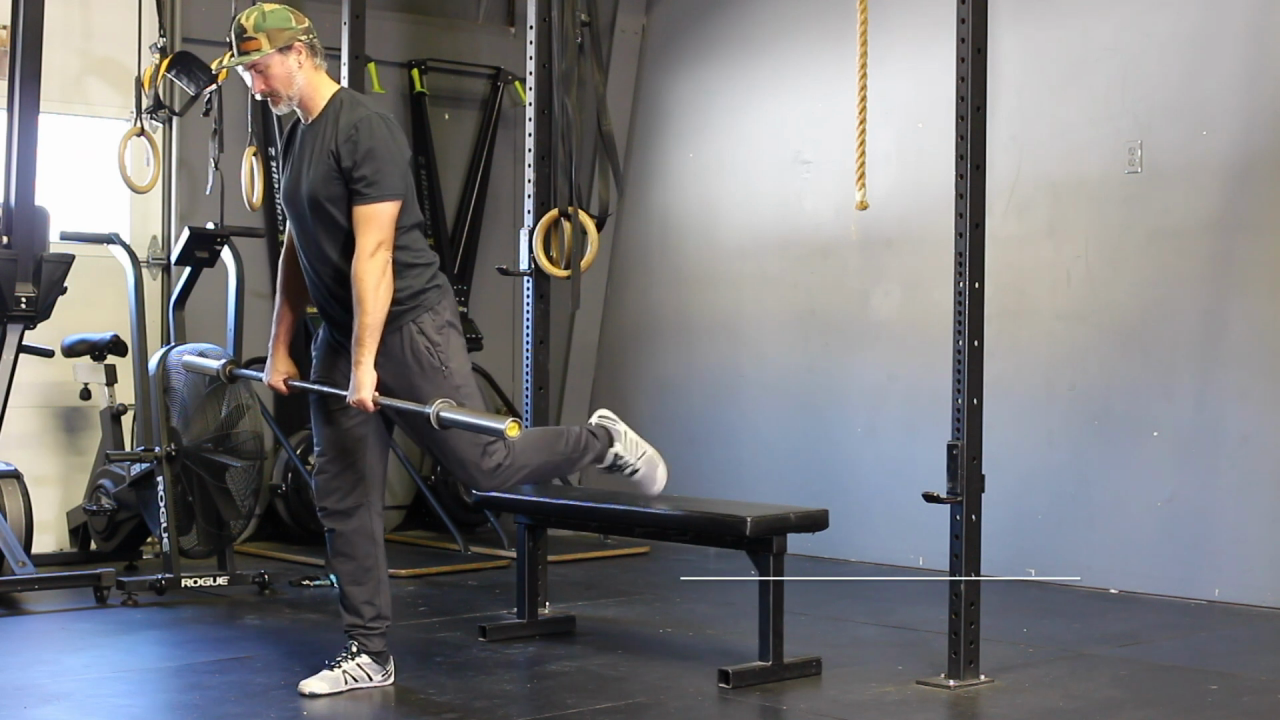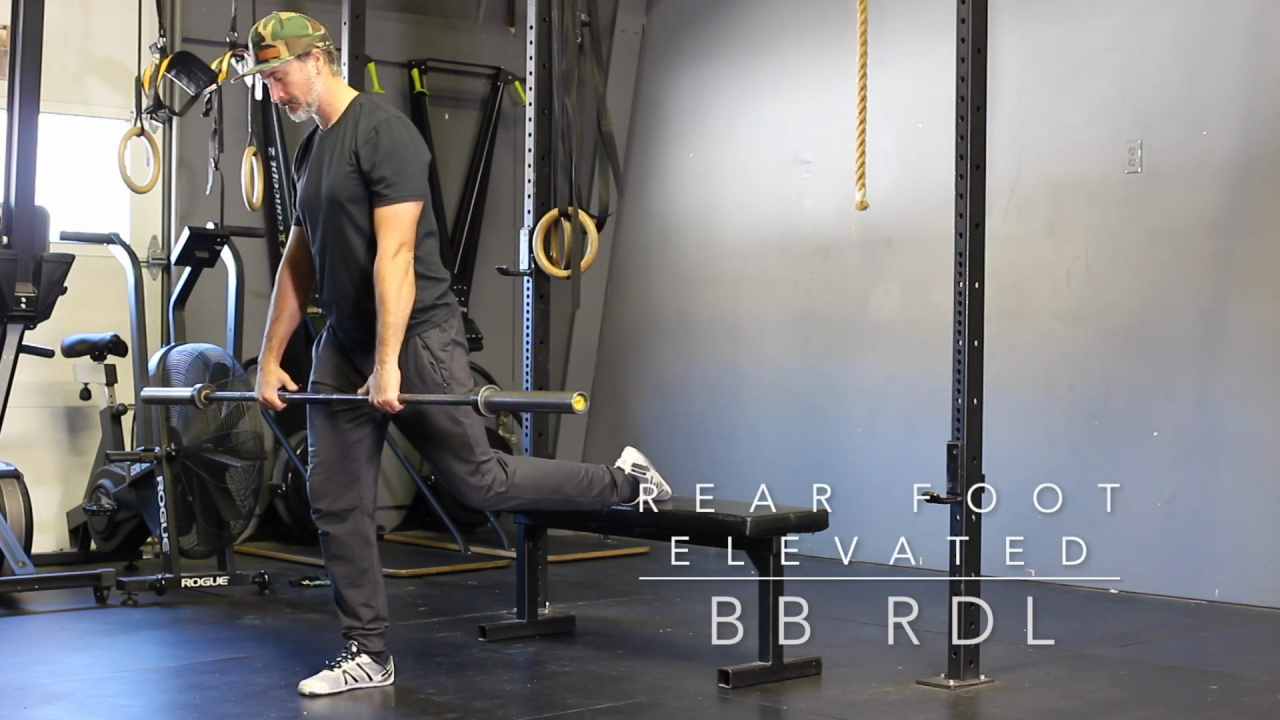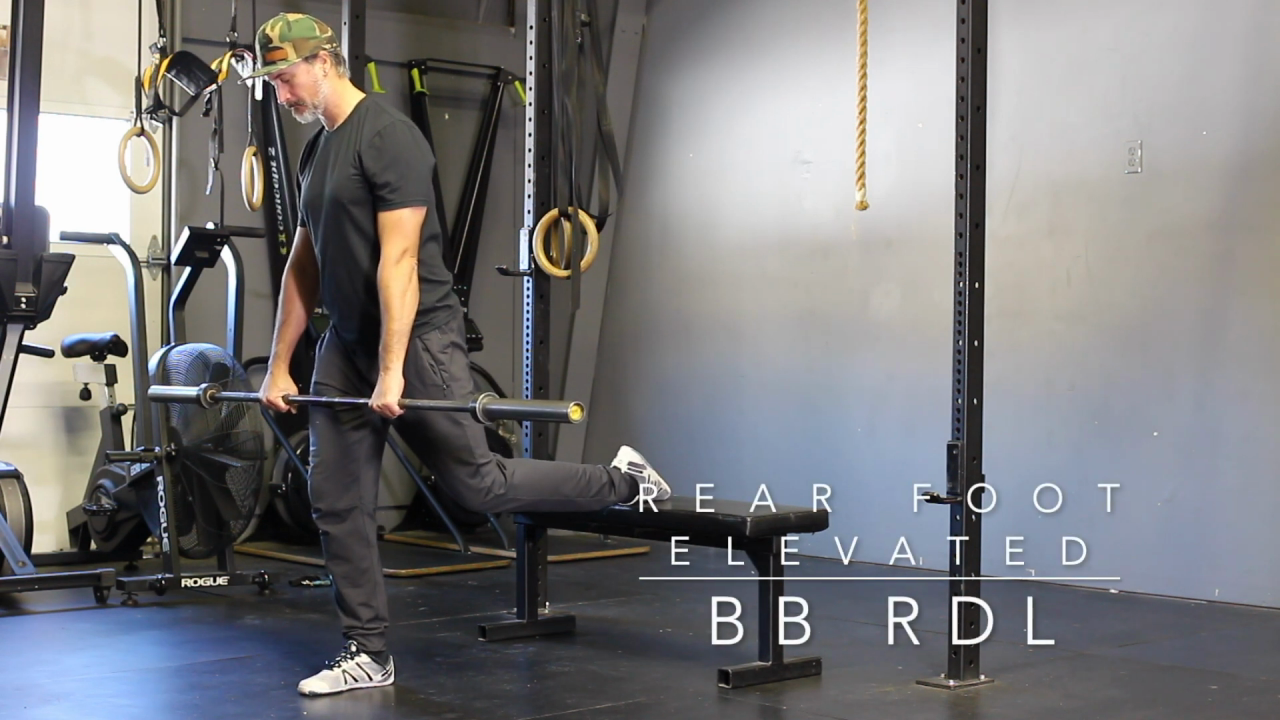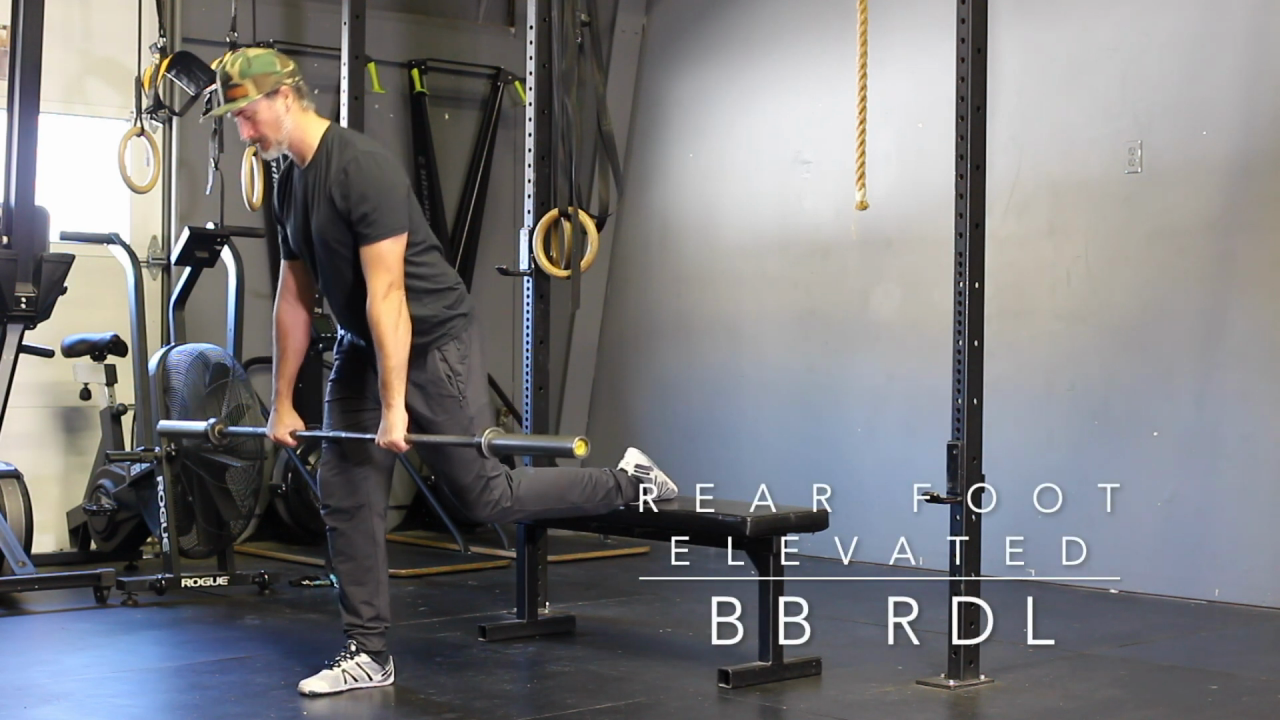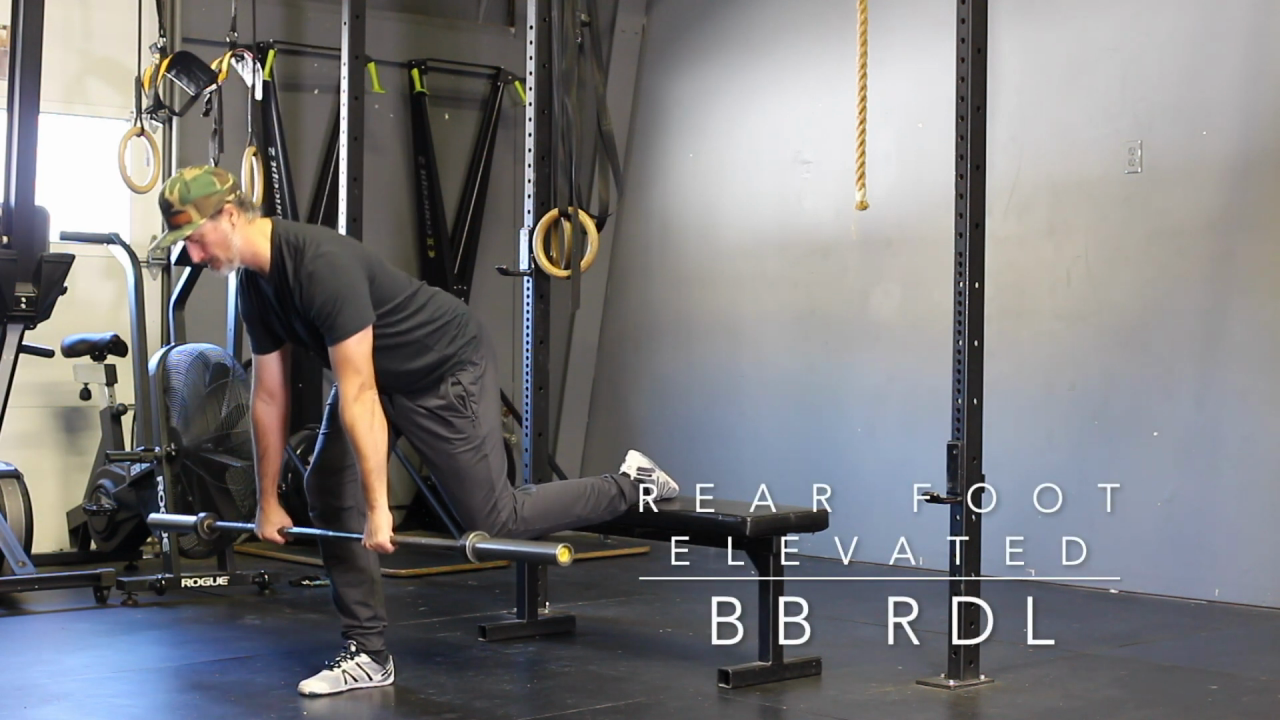
dt=1s
person 1, frame 1
left shoulder: (364, 129)
right shoulder: (297, 139)
left elbow: (373, 255)
right elbow: (297, 253)
left wrist: (365, 366)
right wrist: (279, 348)
left hip: (410, 323)
right hip: (339, 332)
left knee: (482, 462)
right knee: (341, 499)
left ankle: (603, 442)
right ankle: (368, 652)
person 1, frame 2
left shoulder: (384, 133)
right shoulder: (311, 150)
left elbow: (395, 256)
right elbow: (297, 265)
left wrist: (388, 365)
right wrist: (269, 361)
left hip: (415, 337)
right hip: (343, 344)
left knee: (479, 480)
right knee: (336, 503)
left ankle: (623, 481)
right ankle: (367, 654)
person 1, frame 3
left shoulder: (388, 137)
right shoulder: (316, 151)
left elbow: (399, 261)
right elbow: (304, 266)
left wrist: (393, 371)
right wrist: (278, 366)
left hip: (417, 340)
right hip: (345, 344)
left knee: (478, 483)
right knee: (337, 502)
left ankle: (622, 481)
right ankle: (367, 653)
person 1, frame 4
left shoulder: (363, 167)
right shoulder: (290, 183)
left elbow: (387, 294)
right elbow: (294, 299)
left wrist: (394, 408)
right wrist: (281, 403)
left hip: (433, 345)
right hip: (362, 347)
left knee: (485, 494)
right knee: (345, 499)
left ankle: (628, 482)
right ankle: (368, 653)
person 1, frame 5
left shoulder: (323, 264)
right shoulder: (255, 285)
left elbow: (358, 396)
right elbow: (269, 395)
left wrist: (378, 510)
right wrist: (268, 503)
left hip: (448, 371)
right hip: (379, 374)
left knee: (491, 518)
right knee: (329, 494)
left ankle: (630, 486)
right ankle: (367, 654)
